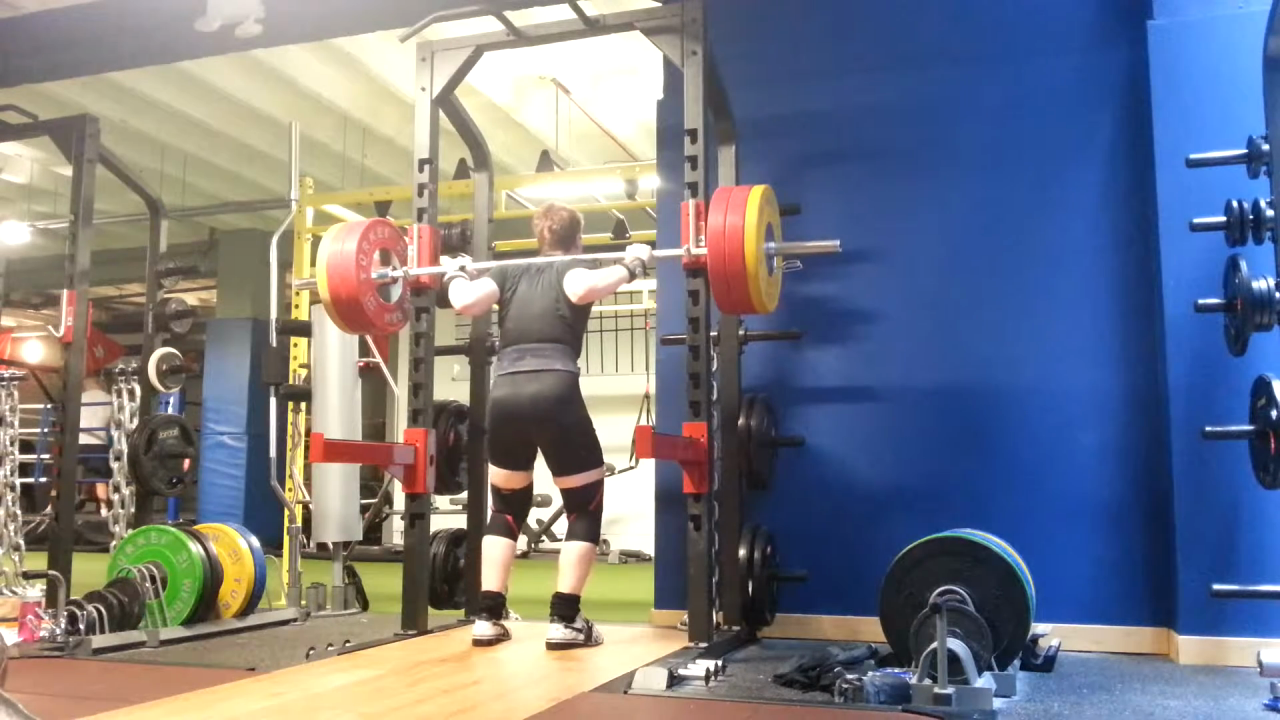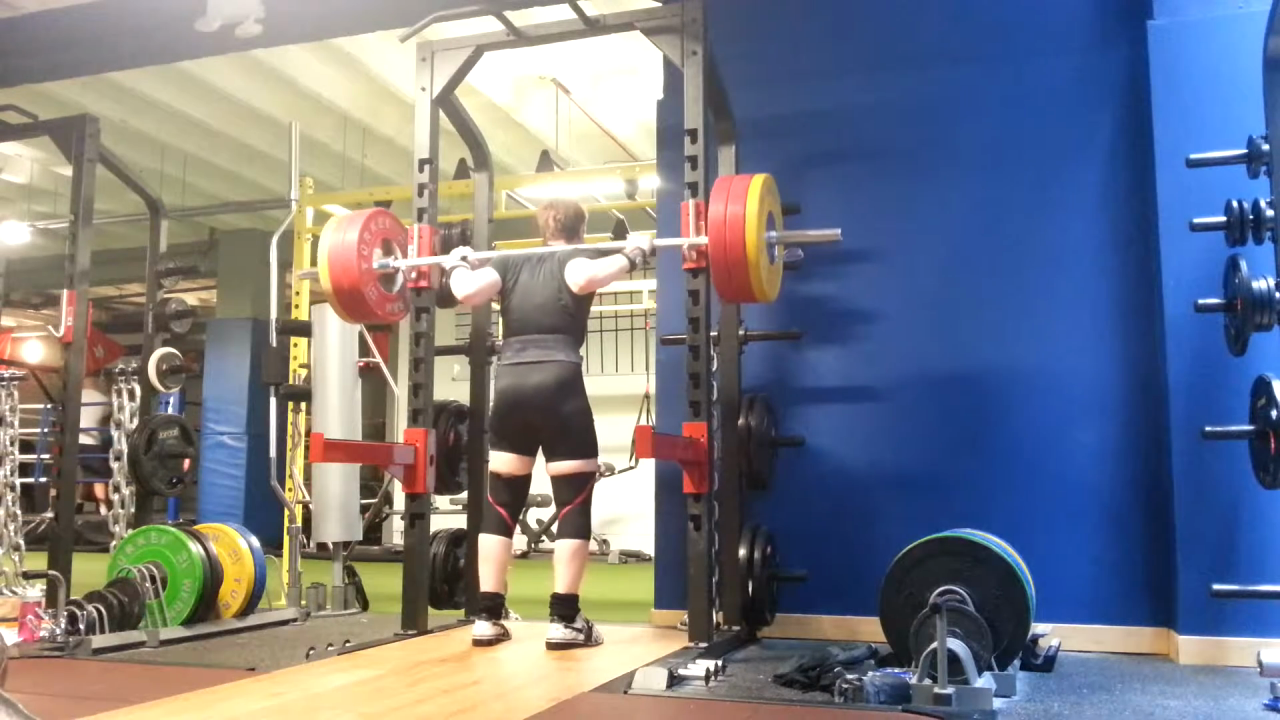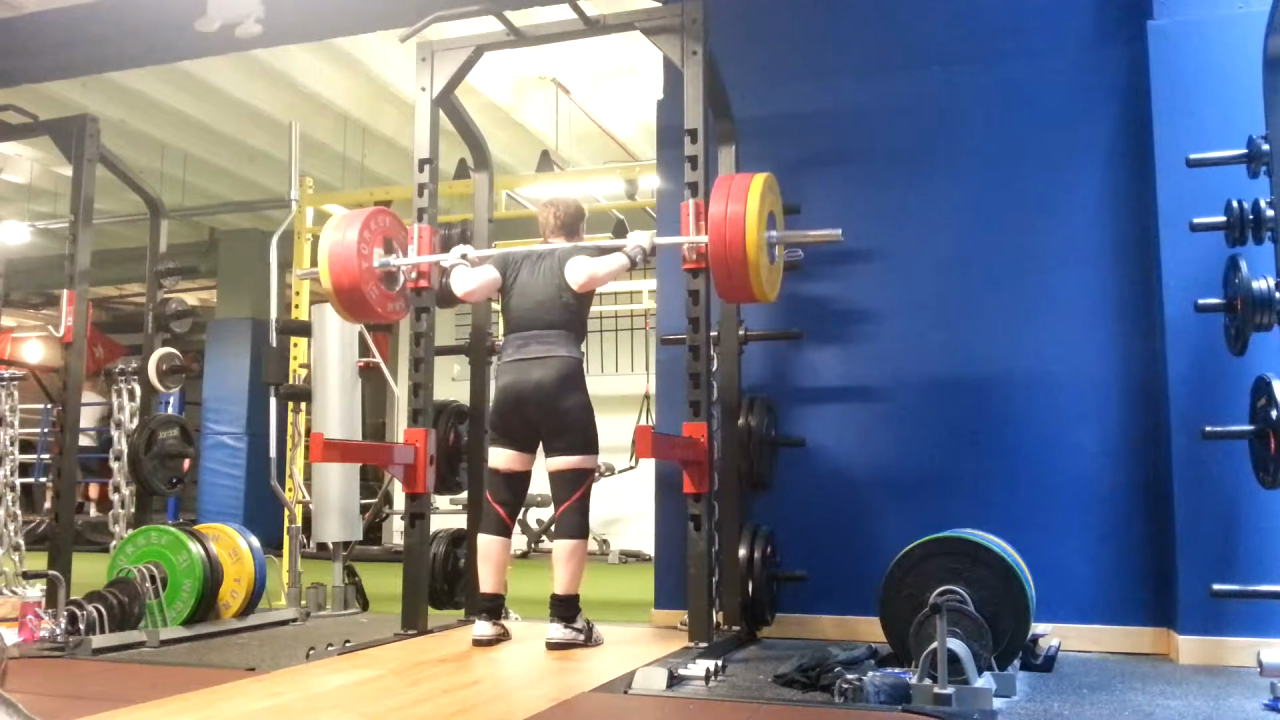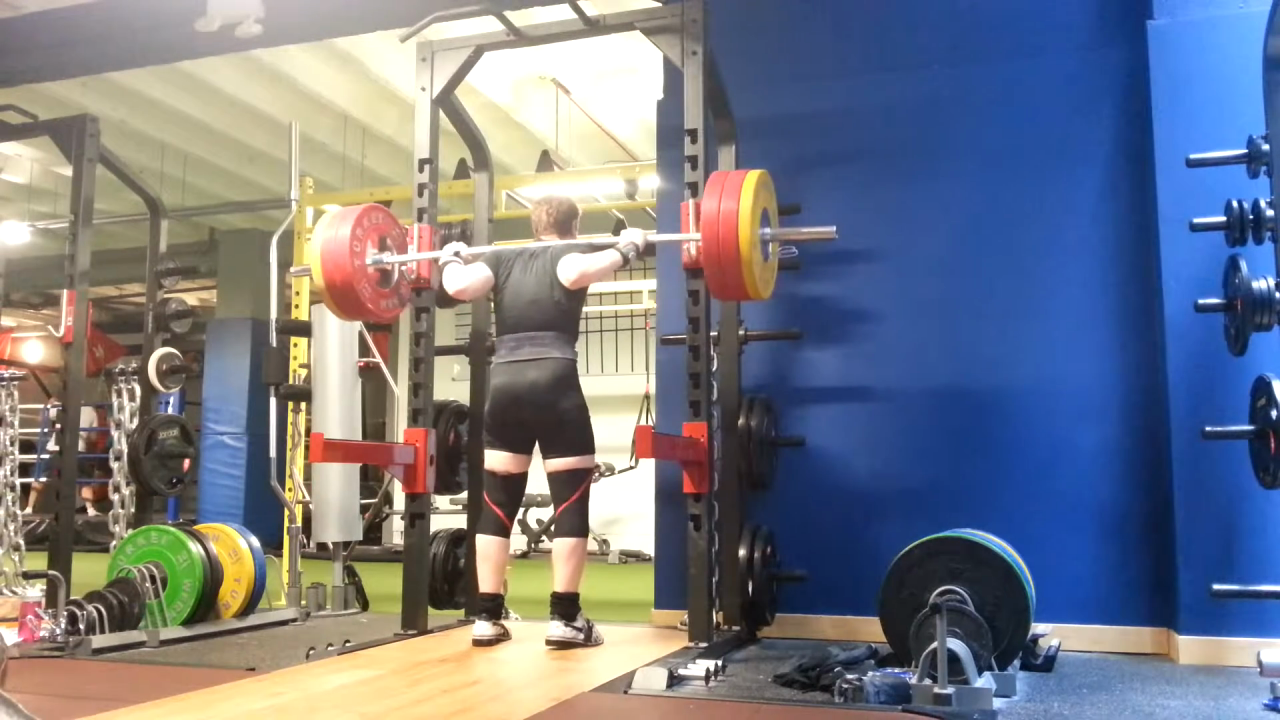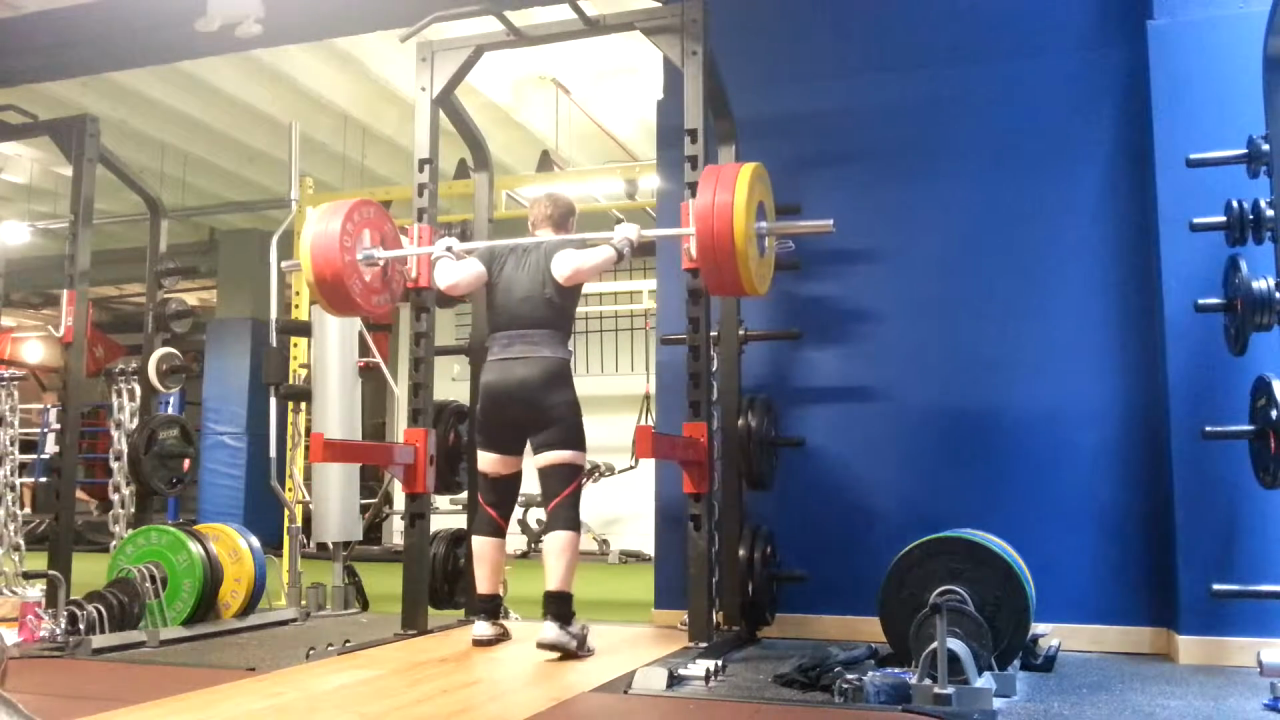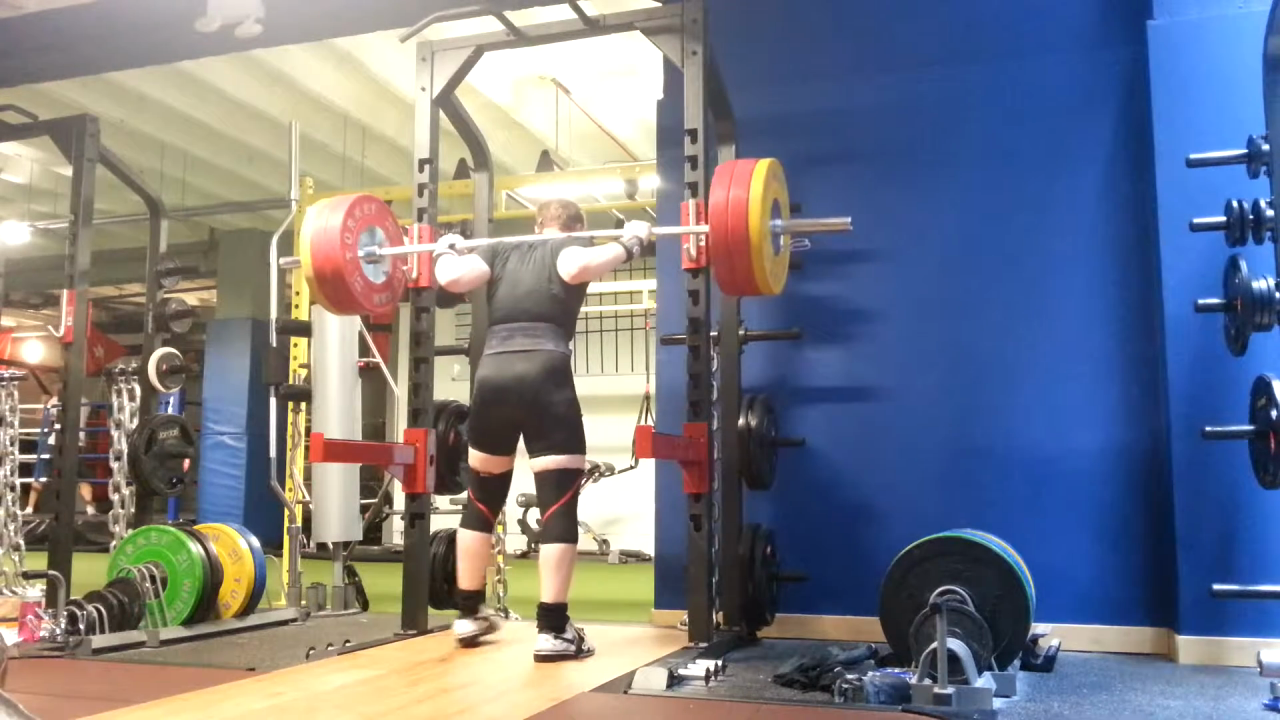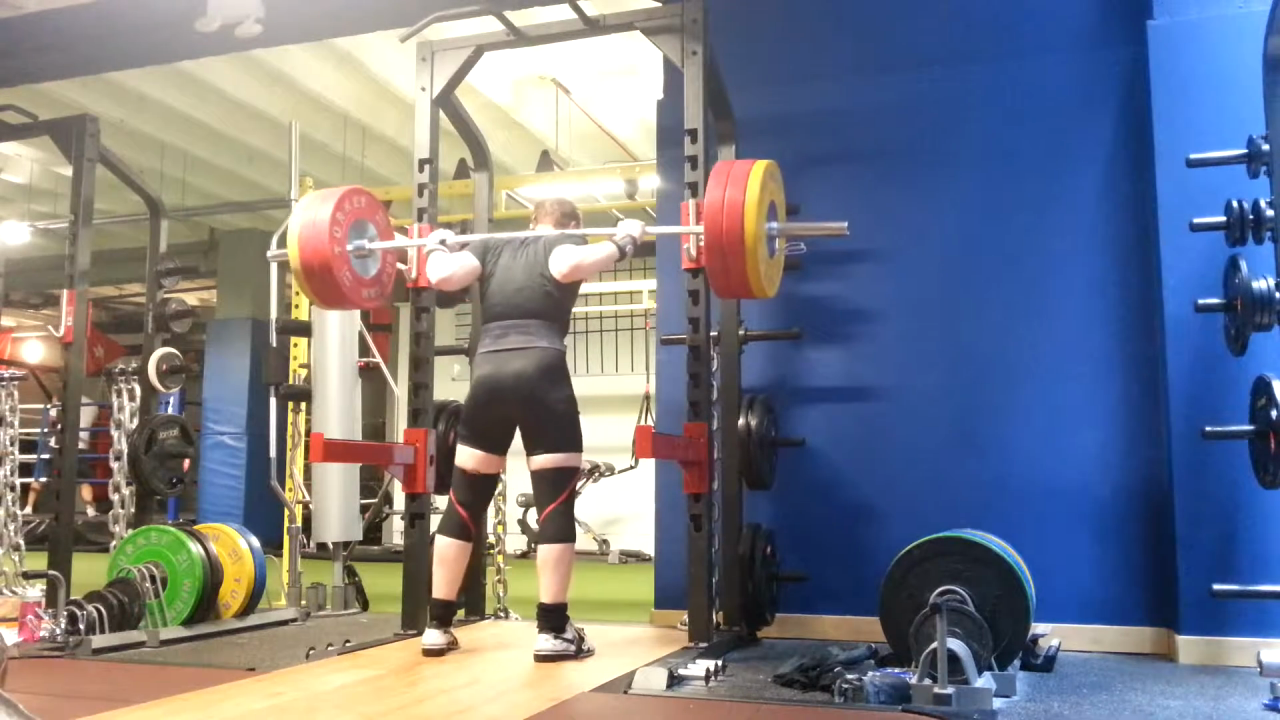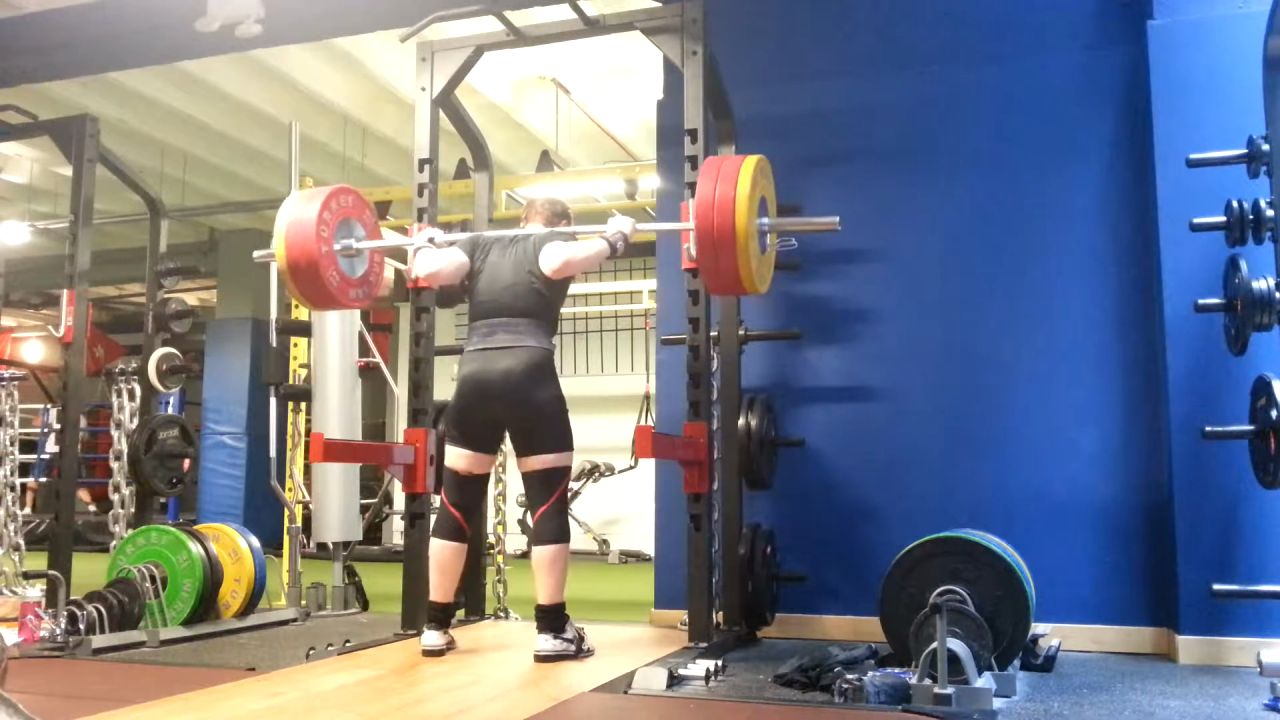
dt=0.3s
person 1, frame 1
left shoulder: (508, 272)
right shoulder: (580, 266)
left elbow: (466, 303)
right elbow: (581, 291)
left wrist: (454, 275)
right wrist: (632, 265)
left hip: (504, 396)
right hip: (554, 394)
left knee: (506, 511)
right knee: (585, 510)
left ankle: (487, 617)
right ankle: (565, 620)
person 1, frame 2
left shoulder: (510, 261)
right shoulder: (581, 256)
left elbow: (467, 291)
right elbow: (583, 278)
left wrist: (456, 265)
right wrist: (633, 253)
left hip: (509, 385)
right hip: (558, 383)
left knee: (501, 504)
right knee: (573, 505)
left ankle: (487, 617)
right ankle: (564, 621)
person 1, frame 3
left shoulder: (510, 259)
right shoulder: (583, 253)
left elbow: (468, 289)
right elbow: (584, 278)
left wrist: (456, 263)
right wrist: (634, 251)
left hip: (510, 381)
right hip: (559, 380)
left knee: (499, 503)
right knee: (571, 504)
left ankle: (487, 617)
right ankle: (565, 620)
person 1, frame 4
left shoulder: (502, 257)
right shoulder: (574, 251)
left elbow: (460, 287)
right elbow: (576, 274)
left wrist: (451, 260)
right wrist: (626, 249)
left hip: (503, 382)
right hip: (554, 381)
left knee: (498, 503)
right knee: (571, 503)
left ankle: (487, 617)
right ankle: (565, 618)
person 1, frame 5
left shoulder: (495, 253)
right shoulder: (569, 247)
left elbow: (452, 282)
right elbow: (569, 270)
left wrist: (443, 254)
right wrist: (621, 244)
left hip: (495, 380)
right hip: (546, 379)
left knee: (492, 502)
right knee: (562, 501)
left ankle: (486, 617)
right ankle: (557, 620)
person 1, frame 6
left shoulder: (498, 250)
right shoulder: (575, 247)
left elbow: (452, 279)
right elbow: (577, 267)
left wrist: (444, 252)
right wrist: (631, 243)
left hip: (492, 374)
right hip: (544, 375)
left knee: (482, 500)
right knee: (558, 504)
left ankle: (468, 613)
right ankle: (553, 630)
person 1, frame 7
left shoulder: (491, 246)
right shoulder: (570, 242)
left elbow: (444, 276)
right elbow: (569, 266)
left wrist: (436, 247)
right wrist: (623, 242)
left hip: (487, 374)
right hip: (541, 373)
left knee: (465, 503)
right knee: (555, 503)
left ankle: (437, 626)
right ankle: (553, 631)
person 1, frame 8
left shoulder: (481, 243)
right shoulder: (559, 240)
left elbow: (431, 271)
right elbow: (561, 262)
left wrist: (424, 245)
right wrist: (614, 238)
left hip: (474, 373)
right hip: (529, 373)
left knee: (457, 504)
right knee: (549, 504)
left ankle: (436, 627)
right ankle: (552, 630)
